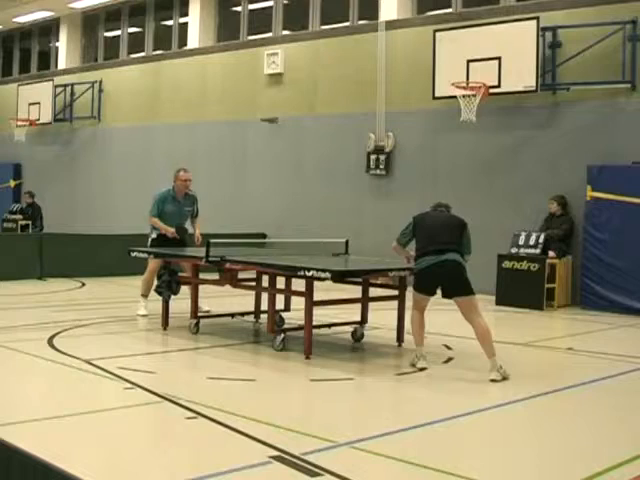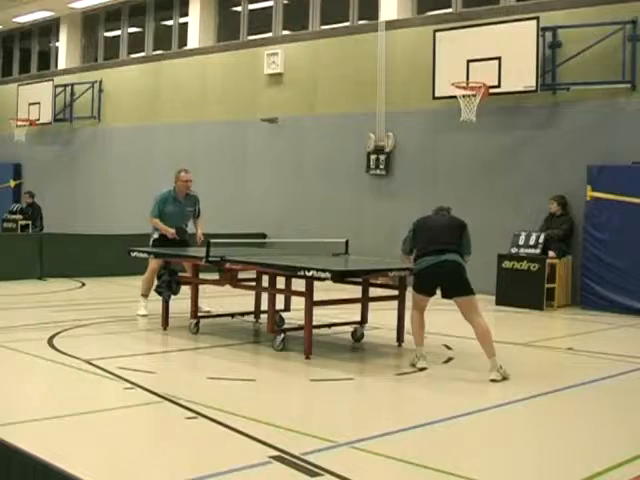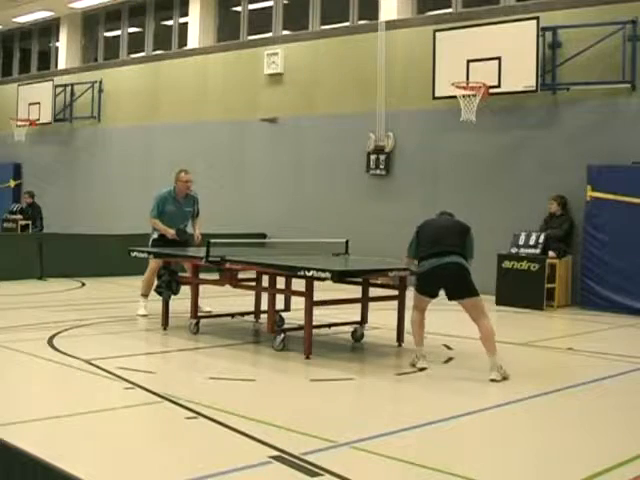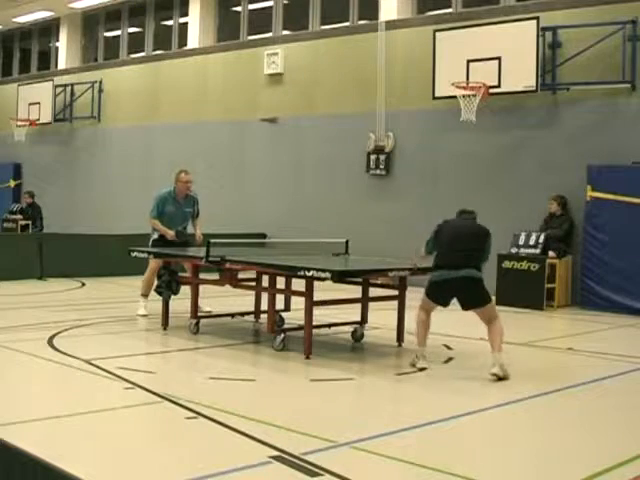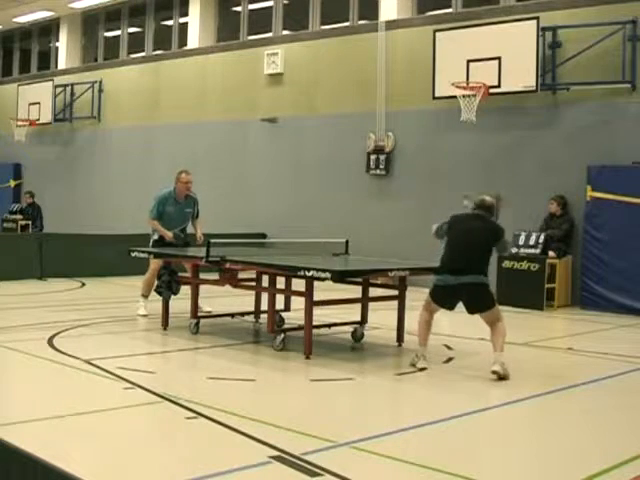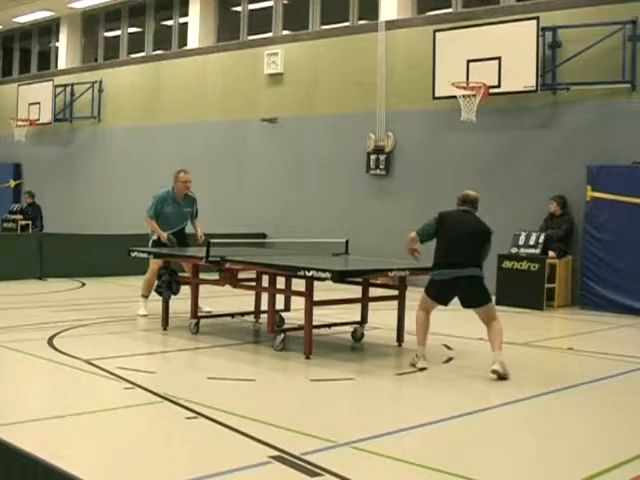
dt=0.3s
person 1, frame 1
left shoulder: (418, 219)
right shoulder: (460, 222)
left elbow: (396, 246)
right elbow: (466, 255)
left wrist: (409, 255)
left hip: (424, 266)
right hip: (453, 265)
left knee: (418, 309)
right knee: (475, 317)
left ankle: (419, 357)
right ankle: (494, 367)
person 1, frame 2
left shoulder: (419, 222)
right shoulder: (460, 223)
left elbow: (405, 253)
right elbow: (465, 256)
left wrist: (415, 261)
left hip: (424, 267)
right hip: (452, 266)
left knee: (417, 309)
right knee: (475, 317)
left ankle: (420, 357)
right ankle: (495, 367)
person 1, frame 3
left shoulder: (423, 226)
right shoulder: (463, 227)
left elbow: (410, 259)
right elbow: (468, 259)
left wrist: (420, 269)
left hip: (427, 268)
right hip: (456, 268)
left knee: (418, 309)
right knee: (481, 318)
left ankle: (419, 357)
right ankle: (495, 366)
person 1, frame 4
left shoulder: (443, 226)
right shoulder: (483, 231)
left elbow: (426, 252)
left hip: (441, 277)
right hip: (471, 278)
left knee: (424, 310)
right knee: (493, 320)
left ankle: (420, 357)
right ankle: (497, 364)
person 1, frame 5
left shoulder: (455, 219)
right shoulder: (495, 228)
left elbow: (437, 233)
right elbow: (503, 250)
left wrist: (438, 226)
left hip: (446, 280)
right hip: (476, 283)
left knee: (427, 310)
right knee: (496, 322)
left ankle: (421, 357)
right ankle: (499, 362)
person 1, frame 6
left shoulder: (442, 217)
right shoulder: (484, 228)
left elbow: (413, 237)
left wrist: (412, 248)
left hip: (442, 276)
right hip: (471, 277)
left knee: (423, 309)
right knee: (492, 320)
left ankle: (420, 357)
right ankle: (498, 361)
person 2, frame 1
left shoulder: (192, 197)
right shoulder: (162, 196)
left elbow: (194, 217)
right elbow: (152, 218)
left wrist: (197, 230)
right wrist: (166, 229)
left hip: (179, 236)
right hip: (159, 236)
left knee: (192, 267)
right knee: (153, 268)
right ankle: (143, 303)
person 2, frame 2
left shoulder: (194, 198)
right shoulder: (163, 196)
left elbow: (196, 217)
right elbow: (153, 219)
left wrist: (198, 230)
right wrist: (167, 230)
left hip: (181, 236)
right hip: (161, 236)
left knee: (193, 267)
right knee: (154, 267)
right ankle: (143, 303)
person 2, frame 3
left shoulder: (193, 198)
right shoulder: (163, 196)
left elbow: (195, 217)
right elbow: (153, 219)
left wrist: (196, 230)
right wrist: (166, 230)
left hip: (181, 236)
right hip: (161, 236)
left knee: (193, 267)
right knee: (153, 267)
right ankle: (143, 303)
person 2, frame 4
left shoulder: (193, 198)
right shoulder: (163, 197)
left elbow: (195, 217)
right elbow: (153, 219)
left wrist: (197, 230)
right wrist: (166, 231)
left hip: (180, 237)
right hip: (161, 236)
right knee: (153, 267)
right ankle: (143, 303)
person 2, frame 5
left shoulder: (193, 199)
right shoulder: (163, 197)
left elbow: (195, 218)
right elbow: (152, 220)
left wrist: (198, 230)
right wrist: (165, 233)
left hip: (180, 237)
right hip: (161, 237)
right knee: (155, 268)
right ankle: (143, 303)
person 2, frame 6
left shoulder: (191, 198)
right shoulder: (161, 197)
left elbow: (194, 218)
right elbow: (150, 218)
left wrist: (198, 230)
right wrist: (161, 234)
left hip: (179, 237)
right hip: (160, 238)
right knee: (155, 268)
right ankle: (143, 304)
